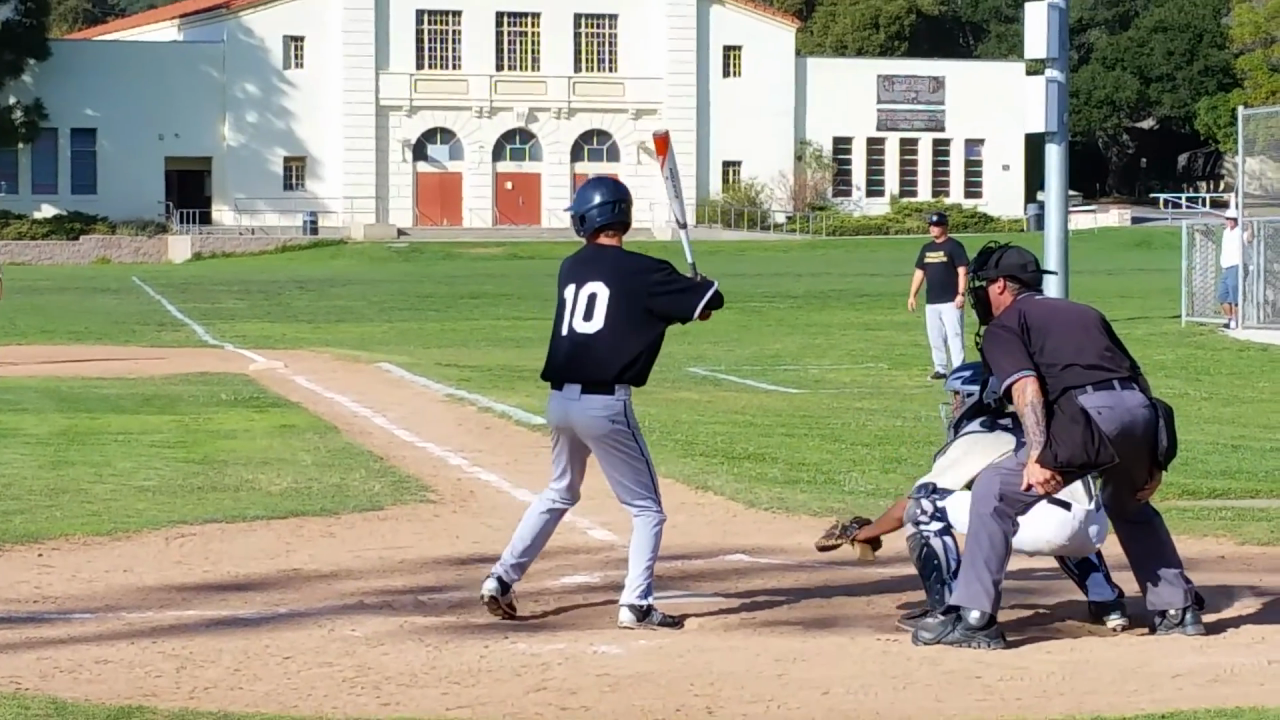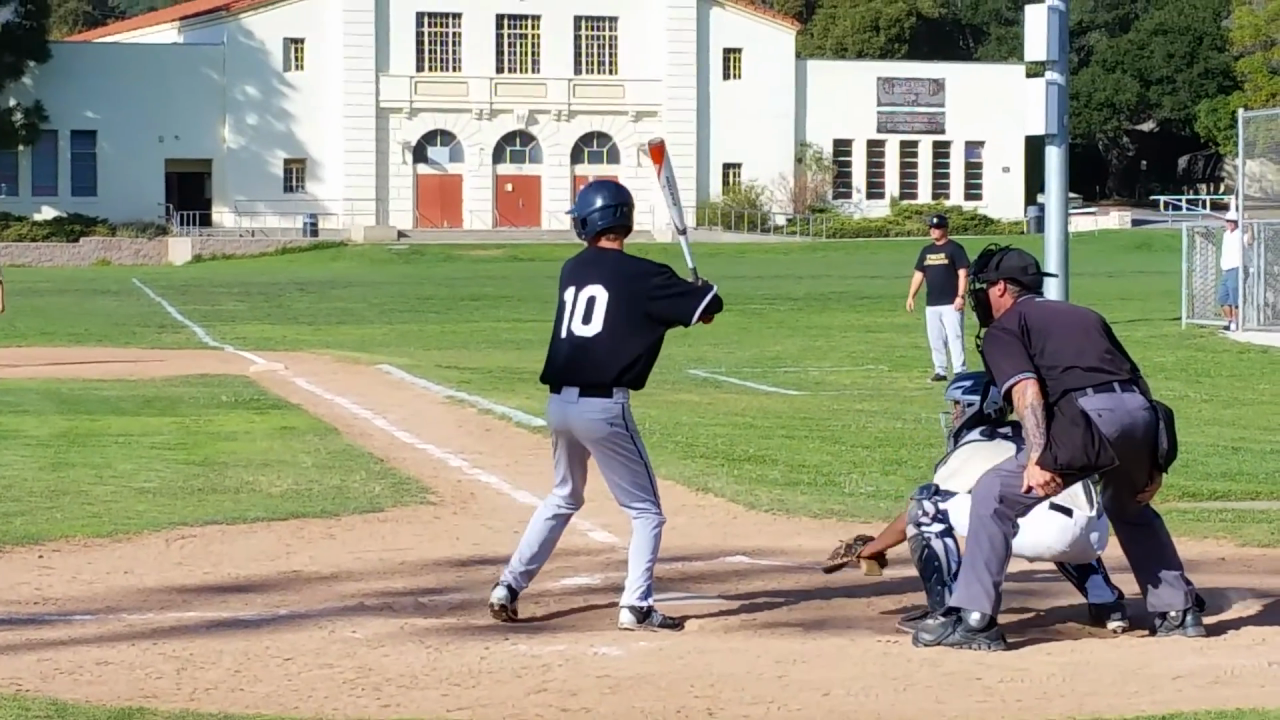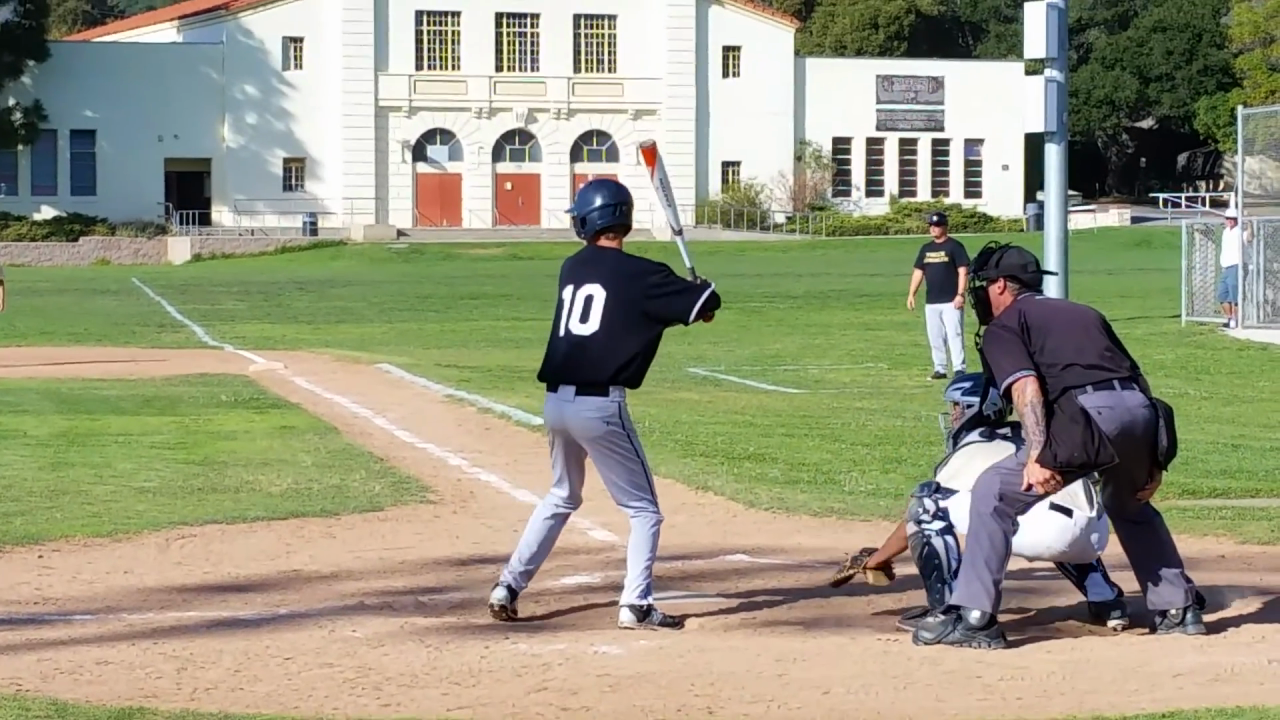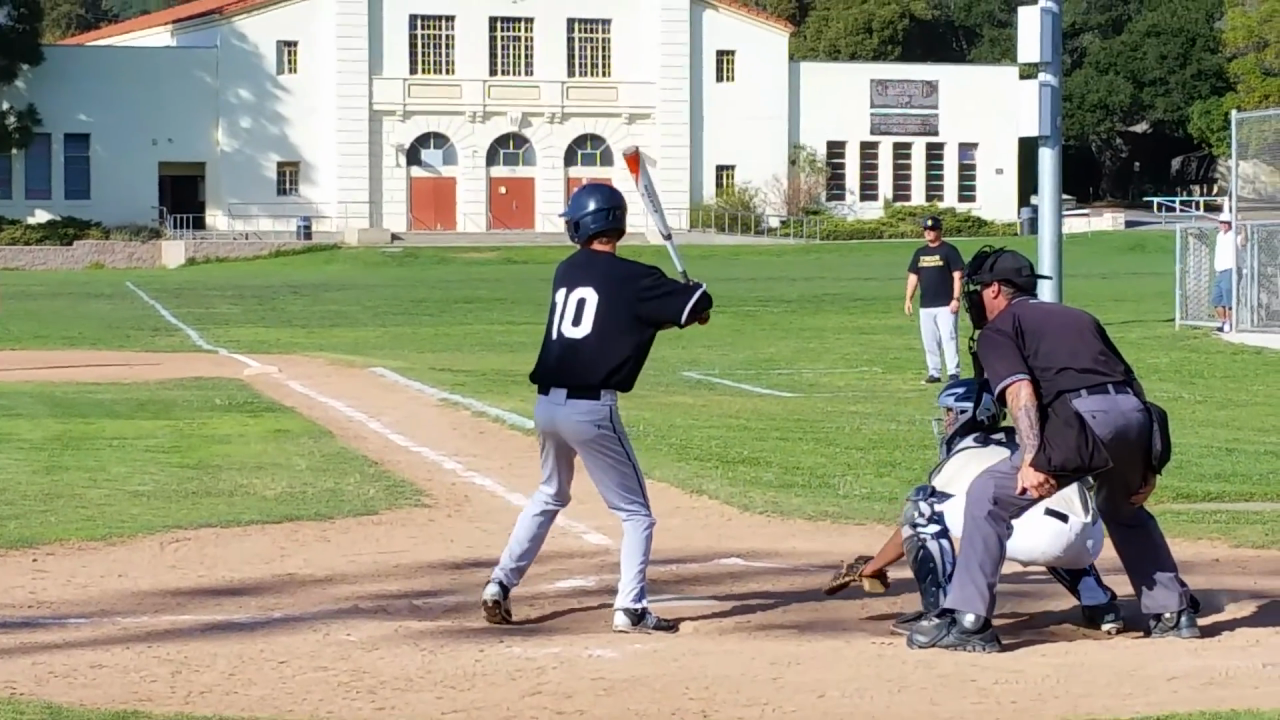
dt=0.1s
person 1, frame 1
left shoulder: (570, 267)
right shoulder: (642, 271)
right elbow: (710, 300)
left wrist: (675, 297)
right wrist: (691, 287)
left hip: (561, 400)
right hip: (605, 404)
left knee: (558, 495)
right knee: (646, 509)
left ankle: (501, 577)
right ankle: (636, 605)
person 1, frame 2
left shoulder: (572, 269)
right shoulder: (642, 274)
right elbow: (709, 306)
left wrist: (679, 306)
right wrist: (697, 297)
left hip: (560, 402)
right hip: (603, 407)
left knee: (563, 499)
right knee: (645, 511)
left ankle: (510, 585)
right ankle: (637, 606)
person 1, frame 3
left shoulder: (571, 268)
right shoulder: (640, 273)
right elbow: (707, 303)
left wrist: (678, 304)
right wrist: (696, 293)
left hip: (557, 401)
right hip: (600, 406)
left knee: (561, 499)
right knee: (643, 509)
left ankle: (509, 585)
right ankle: (636, 605)
person 1, frame 4
left shoulder: (565, 270)
right shoulder: (632, 277)
right elbow: (698, 303)
left wrist: (675, 312)
right wrist: (688, 309)
left hip: (548, 403)
right hip: (591, 409)
left knee: (550, 498)
right knee: (635, 512)
left ankle: (498, 585)
right ankle: (630, 608)
person 2, frame 1
left shoulder: (1003, 325)
right shoulder: (1085, 312)
left elbow: (1026, 387)
left wrist: (1038, 455)
right wrist: (1150, 459)
left hip: (1089, 416)
right hip: (1140, 412)
left knee: (993, 492)
right knee: (1130, 505)
left ankle: (974, 618)
right ankle: (1178, 609)
person 2, frame 2
left shoulder: (1003, 327)
right shoulder: (1086, 315)
left elbow: (1027, 389)
left wrist: (1039, 457)
right wrist: (1151, 461)
left hip: (1090, 418)
right hip: (1142, 416)
left knee: (994, 494)
right knee: (1131, 508)
left ankle: (975, 620)
right ankle: (1179, 611)
person 2, frame 3
left shoulder: (1003, 325)
right shoulder: (1086, 312)
left elbow: (1027, 387)
left wrist: (1038, 455)
right wrist: (1150, 459)
left hip: (1089, 415)
right hip: (1140, 412)
left knee: (994, 492)
right knee: (1130, 505)
left ankle: (974, 618)
right ankle: (1179, 609)
person 2, frame 4
left shoulder: (997, 328)
right shoulder: (1079, 316)
left elbow: (1020, 391)
left wrist: (1032, 459)
right wrist: (1143, 464)
left hip: (1083, 420)
right hip: (1135, 417)
left knee: (988, 496)
right knee: (1124, 509)
left ankle: (968, 622)
right ankle: (1173, 613)
person 3, frame 1
left shoulder: (973, 440)
right shoulder: (1024, 425)
left elbow: (914, 500)
left wrist: (868, 530)
left hip: (1051, 521)
right hip: (1093, 525)
left knee: (925, 504)
right ankle: (1107, 604)
person 3, frame 2
left shoulder: (971, 449)
right shoulder: (1026, 436)
left elbow: (920, 512)
left wrist: (872, 547)
left hip: (1053, 529)
right hip: (1095, 533)
left knee: (927, 504)
right ankle: (1107, 605)
person 3, frame 3
left shoulder: (971, 451)
right shoulder: (1025, 437)
left elbow: (921, 512)
left wrist: (877, 557)
left hip: (1054, 529)
right hip: (1094, 533)
left knee: (928, 502)
right ankle: (1107, 602)
person 3, frame 4
left shoulder: (965, 457)
right shoulder: (1020, 442)
left elbow: (917, 517)
left wrist: (869, 567)
left hip: (1049, 534)
right hip: (1089, 538)
left knee: (924, 504)
right ankle: (1100, 606)
